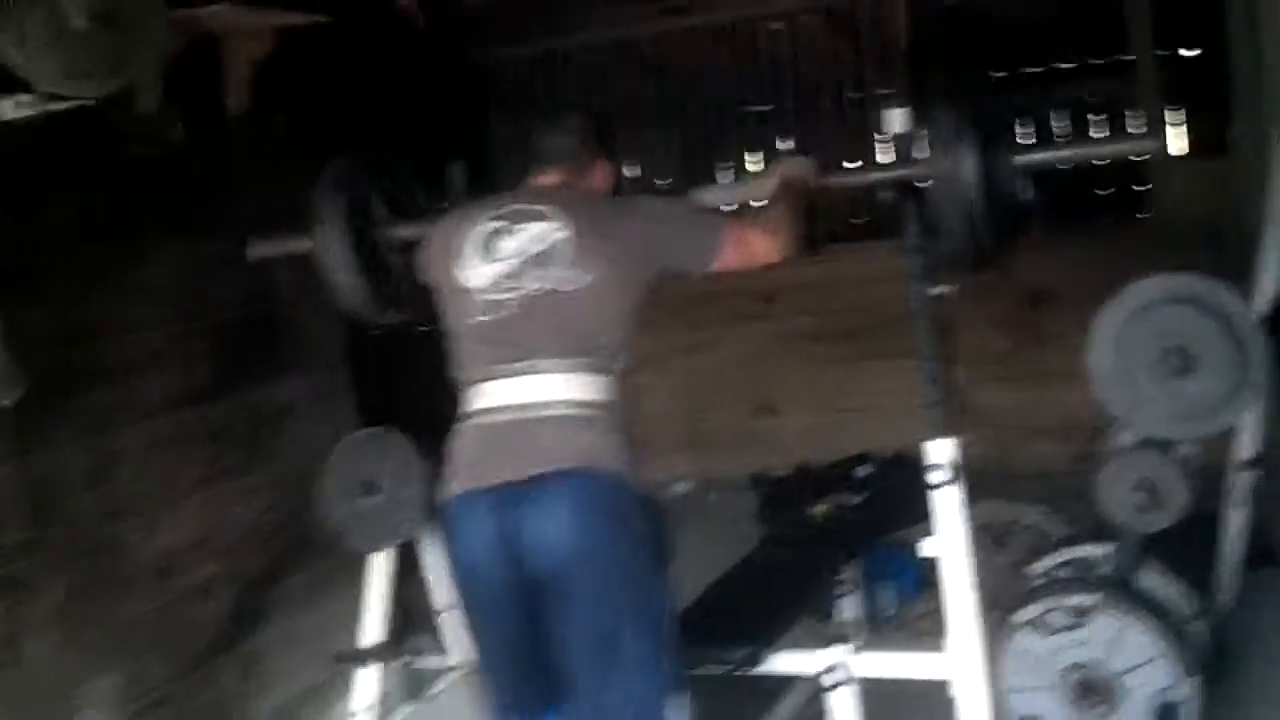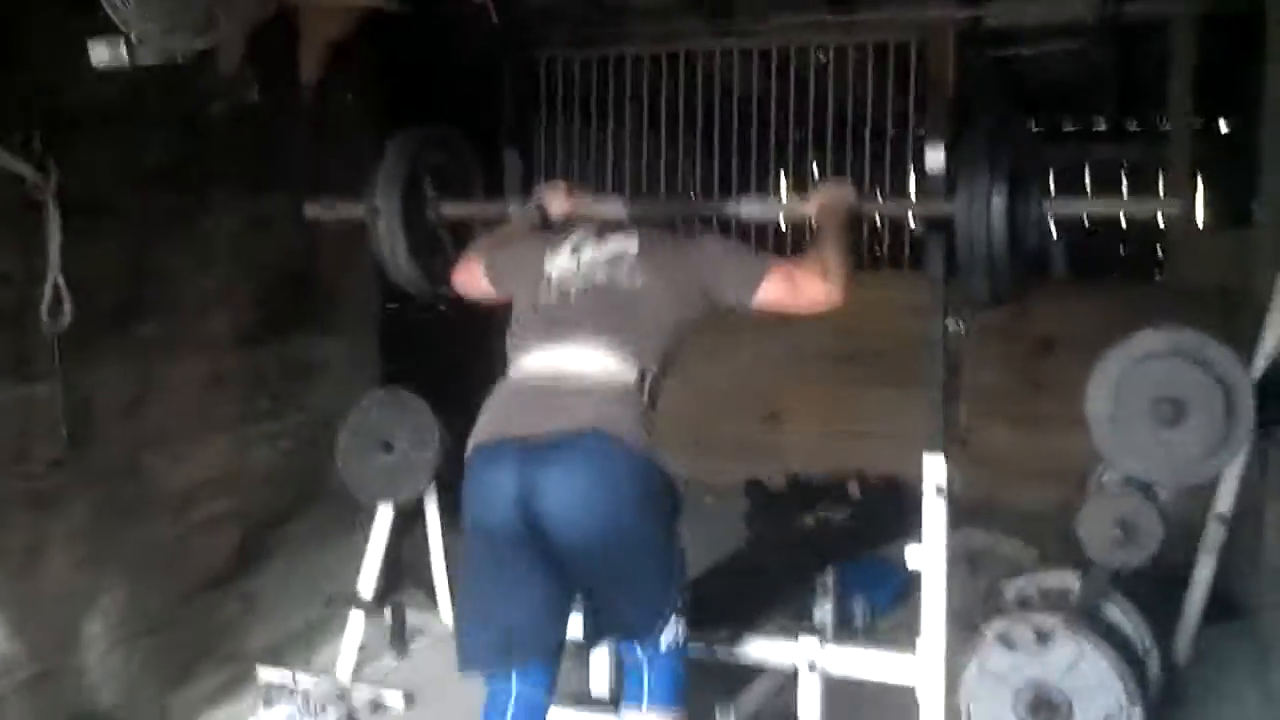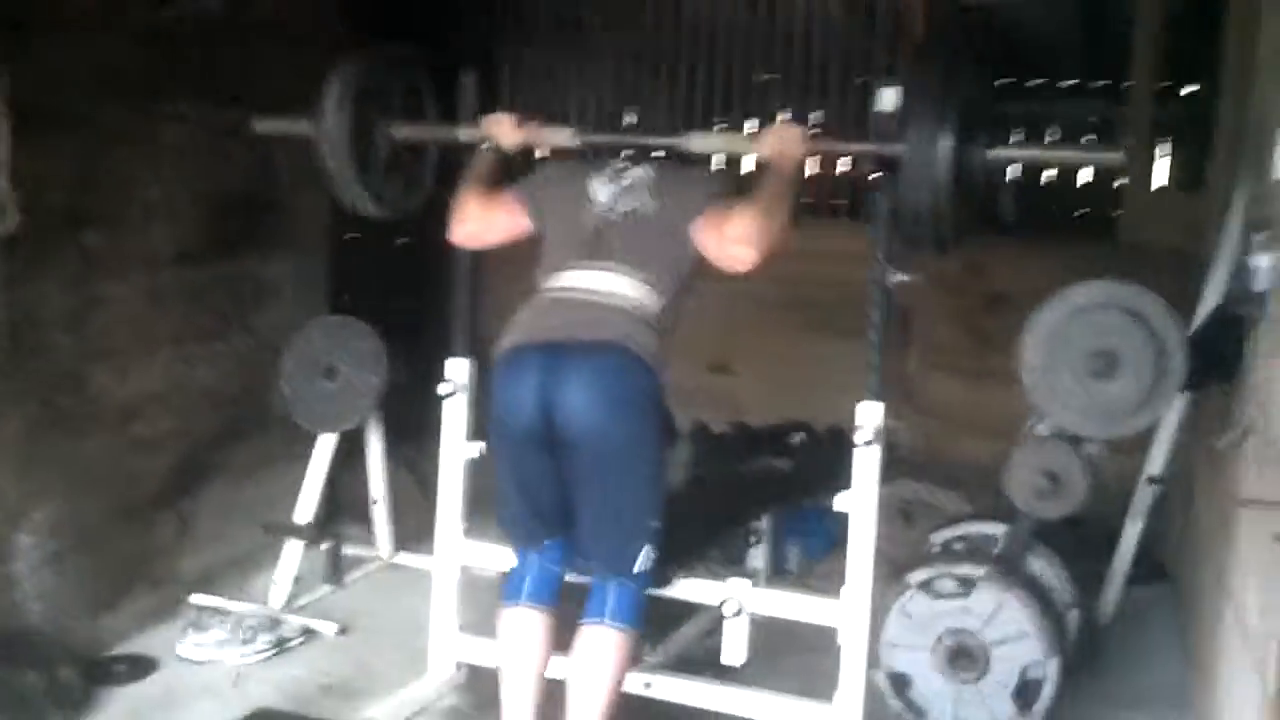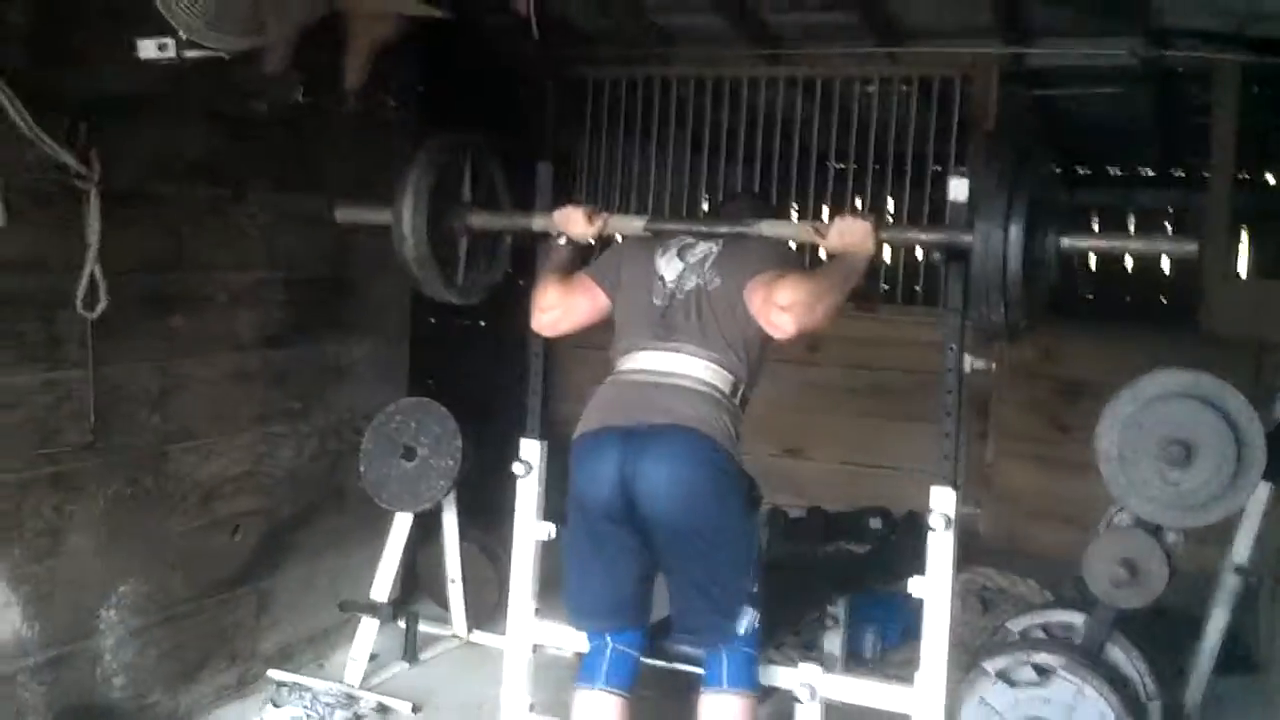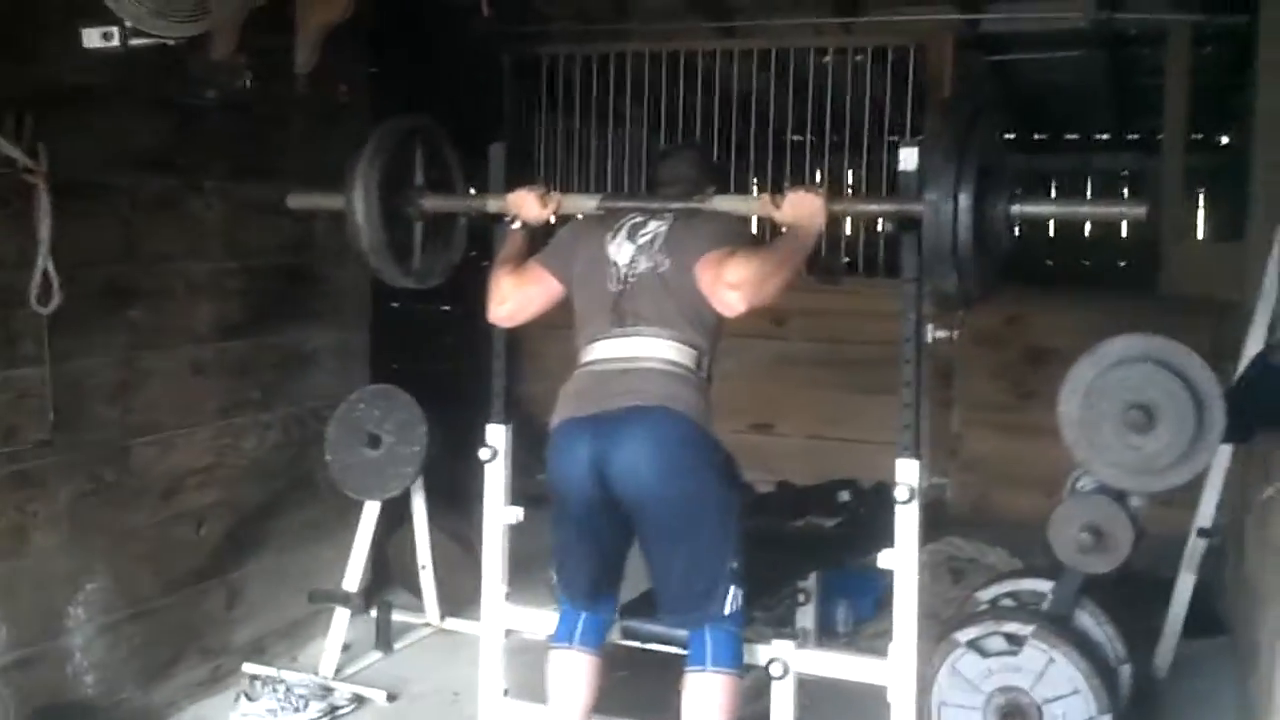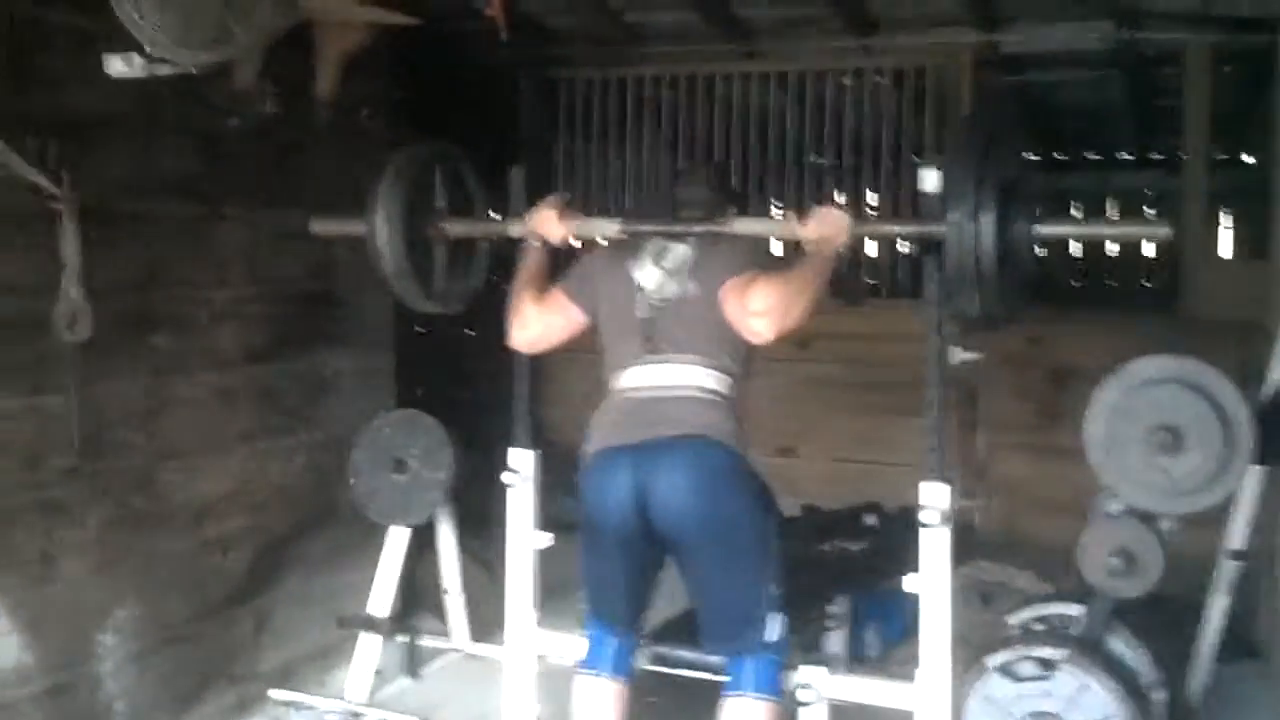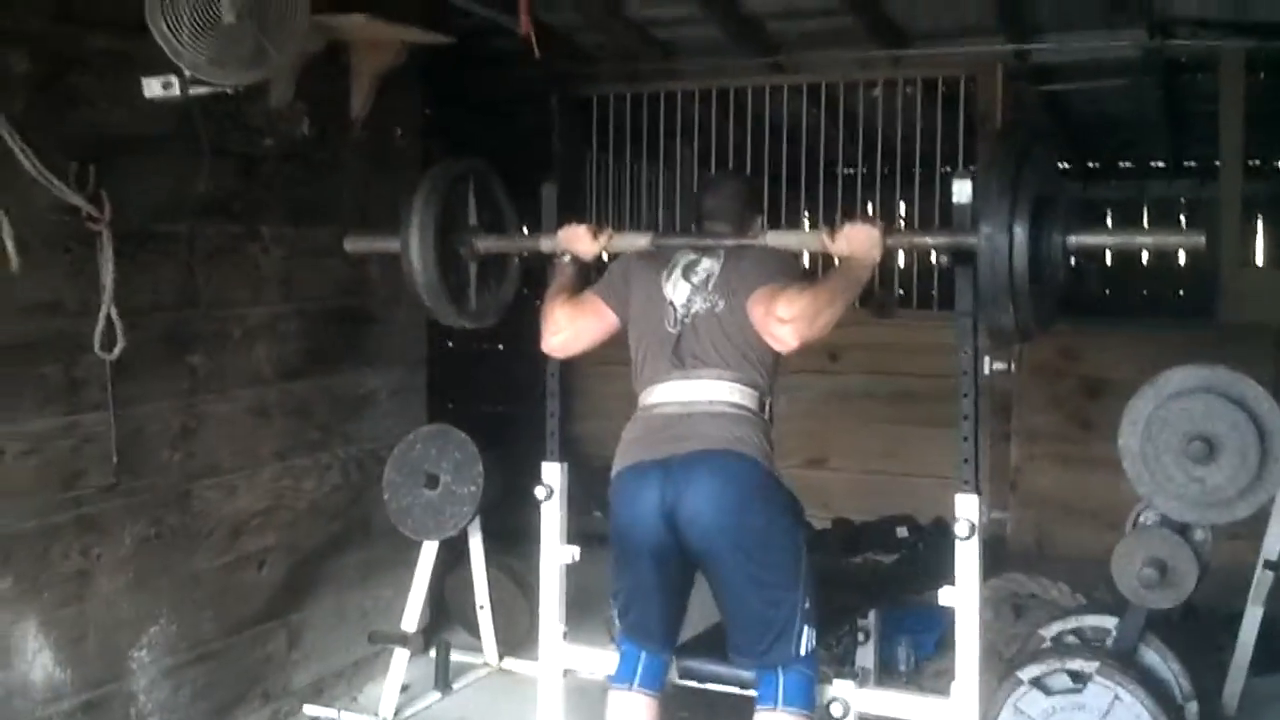
dt=0.7s
person 1, frame 1
left shoulder: (452, 235)
right shoulder: (628, 222)
right elbow: (766, 244)
right wrist: (791, 188)
left hip: (473, 499)
right hip: (582, 490)
person 1, frame 2
left shoulder: (544, 248)
right shoulder: (692, 255)
left elbow: (465, 277)
right elbow: (820, 289)
right wrist: (829, 217)
left hip: (494, 458)
right hip: (600, 460)
right knee: (652, 644)
person 1, frame 3
left shoulder: (568, 176)
right shoulder: (692, 186)
left elbow: (466, 226)
right elbow: (741, 247)
left wrist: (493, 148)
right wrist: (782, 166)
left hip: (521, 363)
right hip: (611, 373)
left knee: (537, 554)
right knee: (617, 575)
person 1, frame 4
left shoulder: (637, 253)
right shoulder: (763, 255)
left elbow: (547, 315)
right elbow: (785, 314)
left wrist: (567, 241)
right wrist: (851, 256)
left hip: (598, 446)
right hip: (689, 454)
left knee: (610, 638)
right knee: (729, 641)
person 1, frame 5
left shoulder: (585, 232)
right shoulder: (713, 228)
left elbow: (504, 306)
right elbow: (734, 291)
left wrist: (520, 223)
right wrist: (801, 229)
left hip: (572, 433)
right hip: (664, 434)
left knee: (582, 606)
right knee: (712, 619)
person 1, frame 6
left shoulder: (608, 259)
right shoulder: (736, 251)
left elbow: (526, 331)
right elbow: (763, 318)
left wrist: (538, 244)
right wrist: (824, 247)
left hip: (609, 461)
right hip: (701, 460)
left knee: (608, 632)
right knee: (753, 646)
person 1, frame 7
left shoulder: (638, 268)
right shoulder: (764, 262)
left elbow: (557, 336)
right elbow: (787, 326)
left wrist: (570, 259)
right wrist: (857, 262)
left hip: (636, 476)
right hip: (730, 475)
left knee: (640, 647)
right knee: (785, 660)
